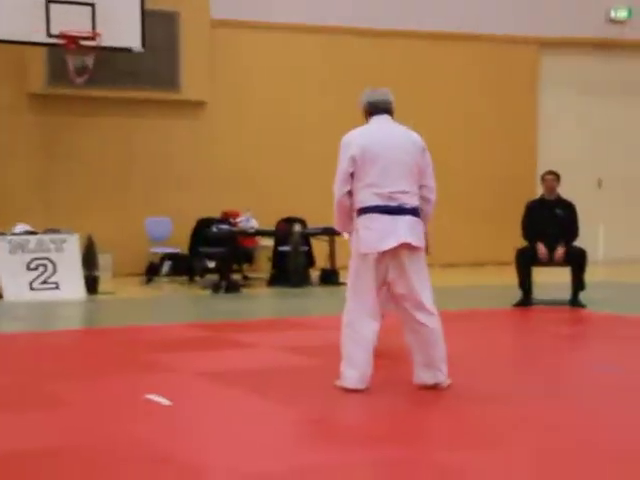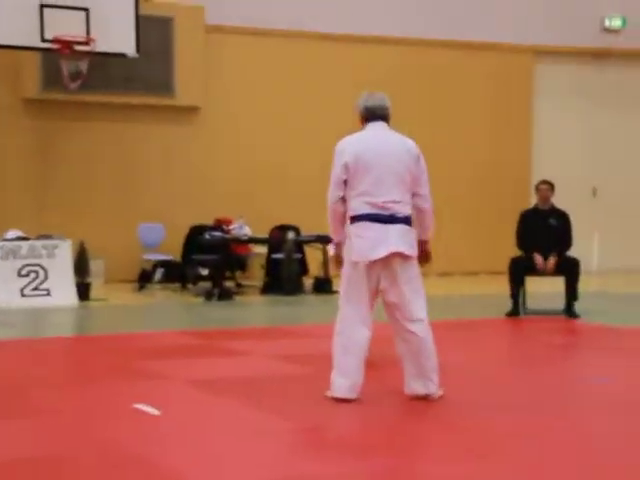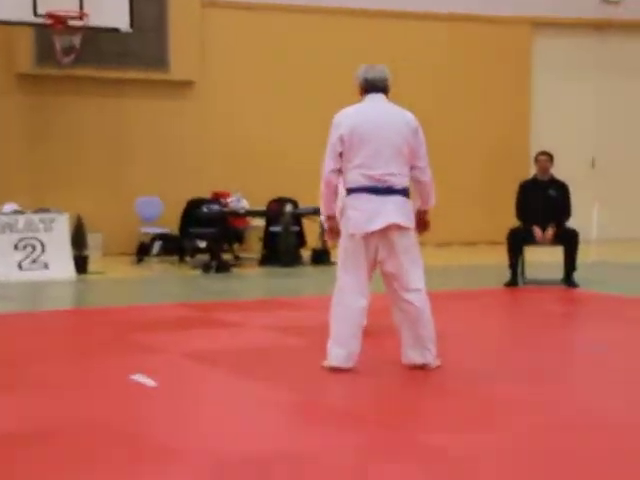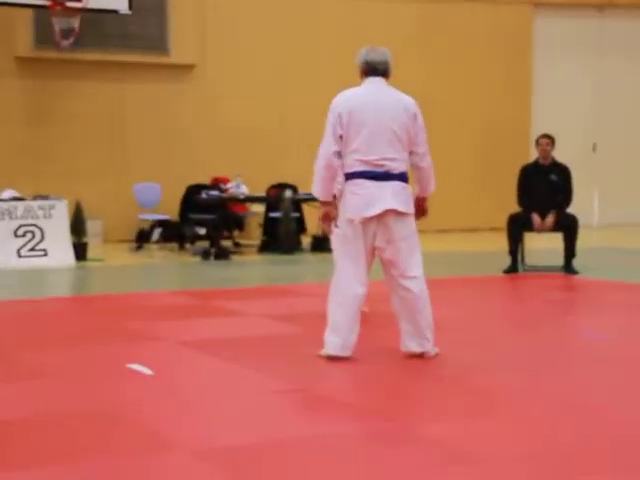
dt=0.1s
person 1, frame 1
left shoulder: (353, 139)
right shoulder: (414, 139)
left elbow: (342, 193)
right elbow: (428, 191)
left wrist: (347, 228)
right wrist: (420, 225)
left hip: (371, 227)
right hip: (408, 227)
left knee: (361, 306)
right knee: (419, 305)
left ankle: (354, 376)
right ankle: (433, 374)
person 1, frame 2
left shoulder: (348, 146)
right shoulder: (409, 147)
left elbow: (336, 199)
right elbow: (423, 199)
left wrist: (337, 241)
right wrist: (424, 239)
left hip: (363, 236)
right hip: (400, 236)
left knee: (353, 315)
right knee: (411, 316)
left ankle: (344, 386)
right ankle: (425, 384)
person 1, frame 3
left shoulder: (345, 117)
right shoulder: (408, 119)
left elbow: (331, 171)
right elbow: (421, 171)
left wrist: (329, 214)
right wrist: (424, 208)
left hip: (360, 208)
right hip: (397, 208)
left knee: (350, 286)
right knee: (409, 286)
left ankle: (341, 356)
right ankle: (422, 354)
person 1, frame 4
left shoulder: (344, 101)
right shoulder: (407, 104)
left elbow: (329, 155)
right elbow: (420, 156)
left wrist: (326, 200)
right wrist: (423, 195)
left hip: (358, 194)
right hip: (396, 194)
left knee: (349, 272)
right knee: (408, 273)
left ankle: (338, 344)
right ankle: (421, 342)
person 2, frame 1
left shoulder: (567, 206)
right shoulder: (533, 206)
left elbow: (573, 232)
right elbow: (526, 231)
left wrist: (563, 246)
right wrist: (538, 244)
left hip: (561, 248)
right hip: (539, 248)
left knee: (580, 254)
right knee: (522, 254)
left ankle: (575, 296)
right ankle: (526, 295)
person 2, frame 2
left shoulder: (561, 216)
right shoulder: (526, 215)
left elbow: (567, 242)
right elbow: (521, 241)
left wrist: (554, 256)
right wrist: (534, 255)
left hip: (555, 258)
right hip: (533, 257)
left knee: (573, 264)
right knee: (515, 263)
left ankle: (569, 306)
right ankle: (515, 305)
person 2, frame 3
left shoulder: (560, 186)
right shoulder: (526, 186)
left elbow: (565, 212)
right elbow: (520, 212)
left wrist: (552, 227)
right wrist: (534, 227)
left hip: (554, 228)
right hip: (532, 228)
left knee: (572, 235)
right knee: (513, 234)
left ankle: (568, 276)
right ankle: (514, 276)
person 2, frame 4
left shoulder: (562, 170)
right shoulder: (527, 170)
left elbow: (567, 197)
right elbow: (521, 197)
left wrist: (553, 214)
right wrist: (533, 215)
left hip: (554, 214)
right hip: (532, 214)
left knee: (571, 221)
right knee: (513, 220)
left ankle: (568, 263)
right ankle: (514, 262)
